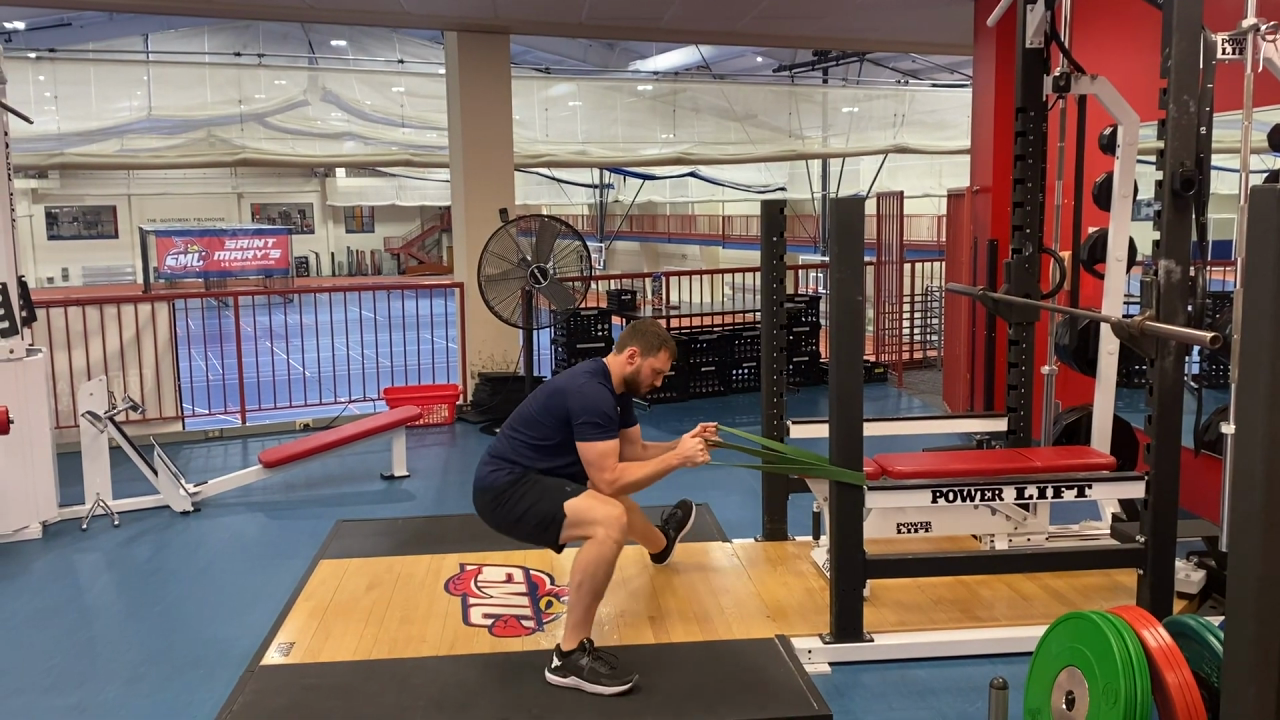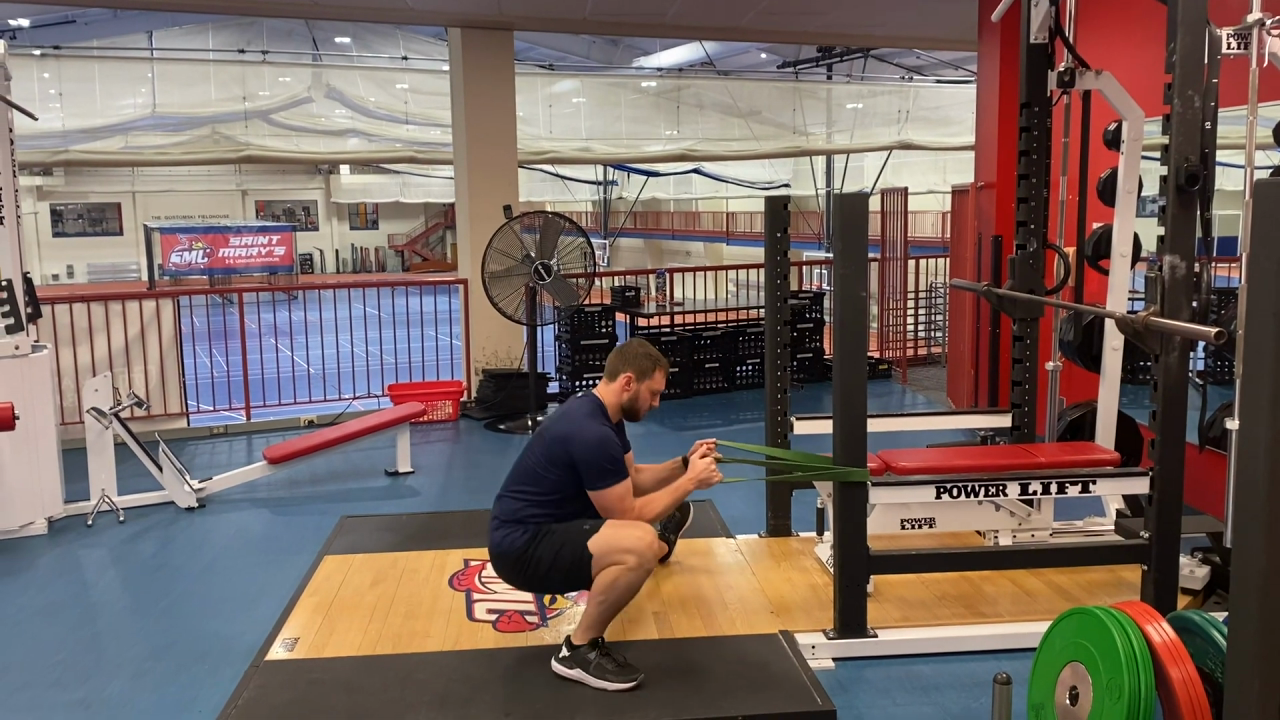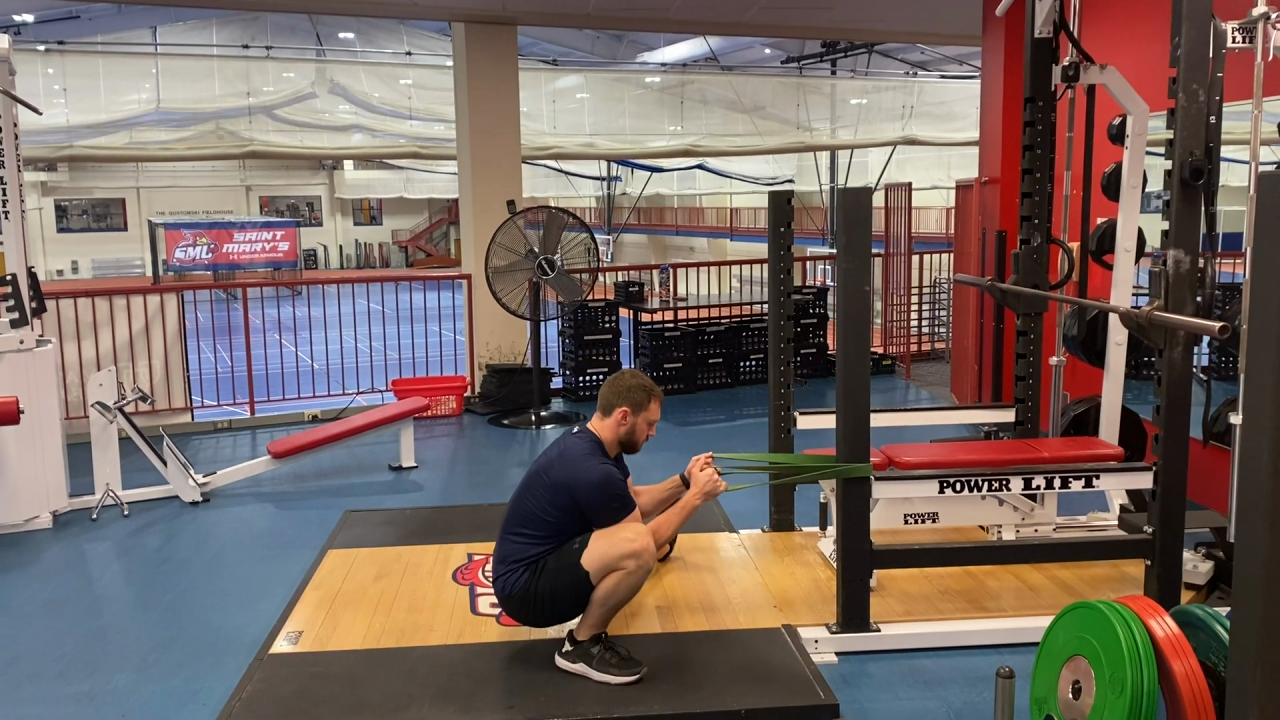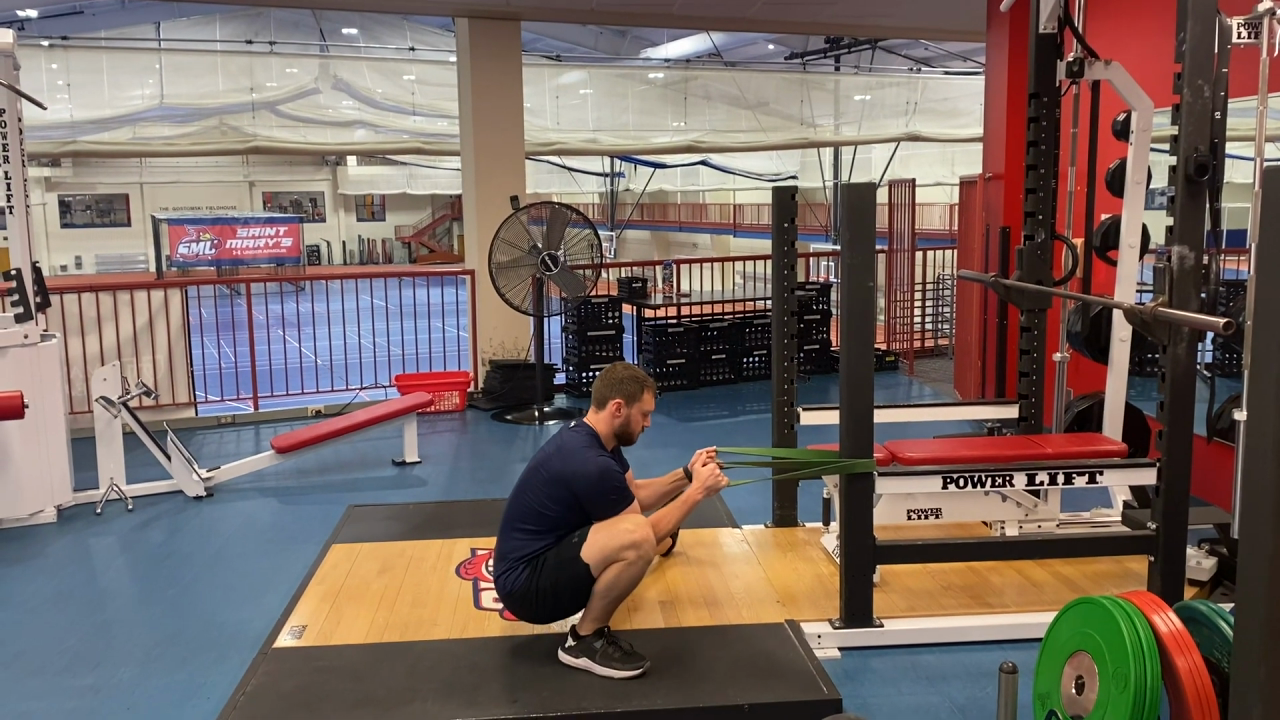
dt=0.4s
person 1, frame 1
left shoulder: (615, 387)
right shoulder: (590, 391)
left elbow: (634, 453)
right elbow: (608, 481)
left wrist: (684, 444)
right wrist: (676, 458)
left hip: (531, 476)
right hip: (505, 488)
left knee: (613, 494)
right knee: (609, 521)
left ankle: (660, 542)
right ankle: (570, 654)
person 1, frame 2
left shoulder: (600, 413)
right shoulder: (592, 434)
left elbow: (632, 479)
right elbow: (628, 516)
left wrist: (685, 463)
right wrist: (690, 482)
left hip: (535, 527)
right hip: (521, 547)
right knee: (640, 545)
left ankle: (662, 546)
right ankle: (580, 649)
person 1, frame 3
left shoulder: (590, 441)
right shoulder: (592, 472)
left elbow: (632, 501)
right elbow: (639, 541)
left wrist: (684, 481)
right wrist: (695, 497)
left hip: (539, 558)
right hip: (525, 586)
right knee: (638, 546)
left ankle: (662, 549)
right ankle: (583, 644)
person 1, frame 4
left shoulder: (590, 437)
right shoulder: (590, 465)
left elbow: (633, 494)
right elbow: (639, 533)
left wrist: (687, 474)
right wrist: (697, 491)
left hip: (542, 554)
right hip: (526, 583)
right knee: (637, 537)
left ankle: (665, 542)
right ankle: (586, 639)
